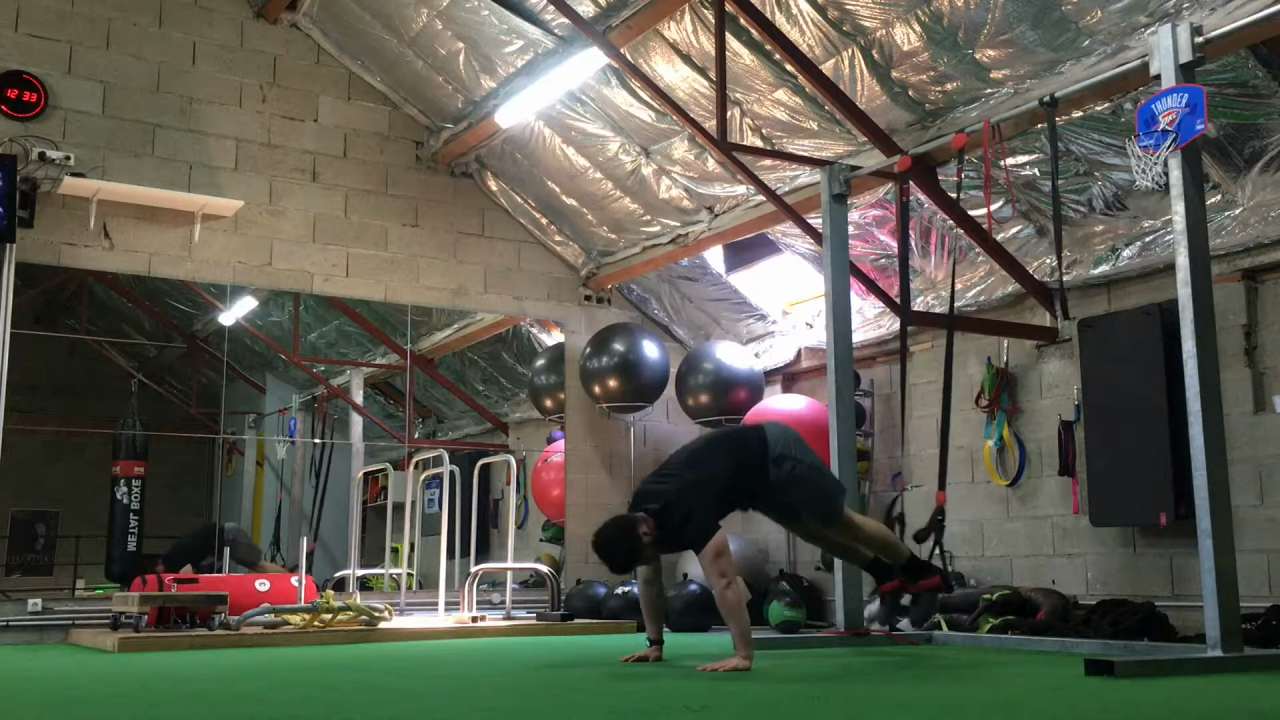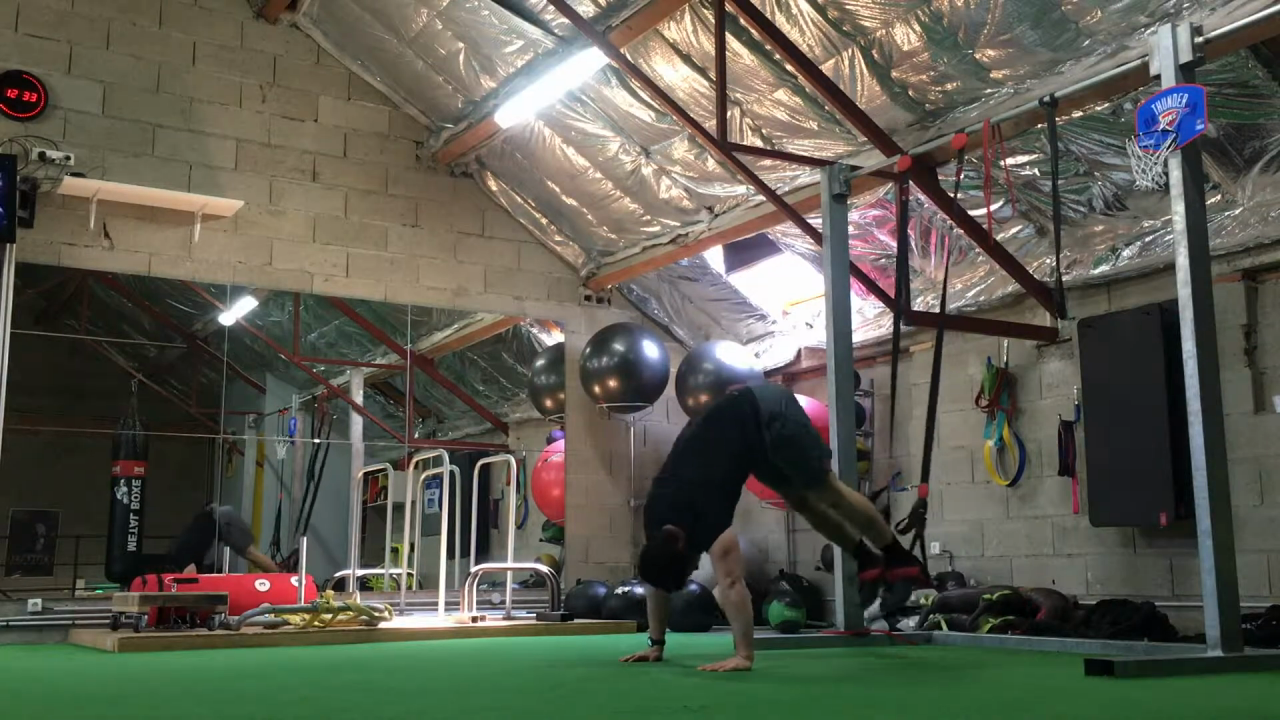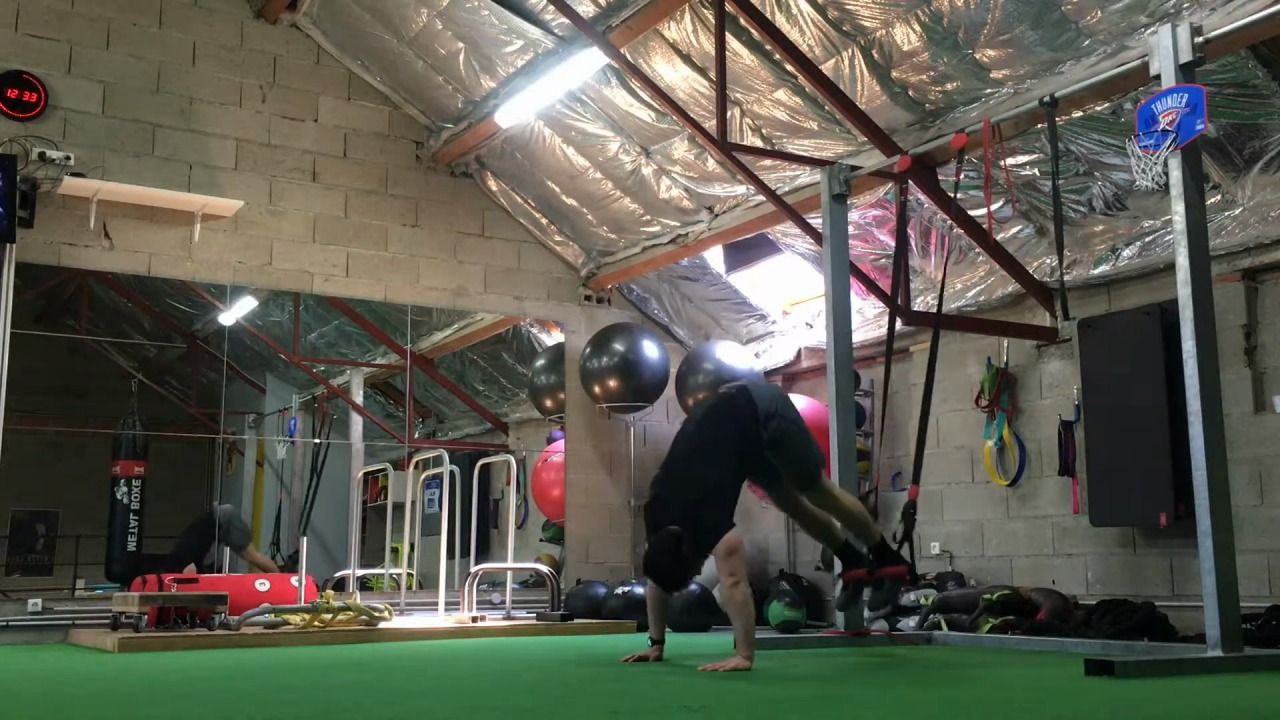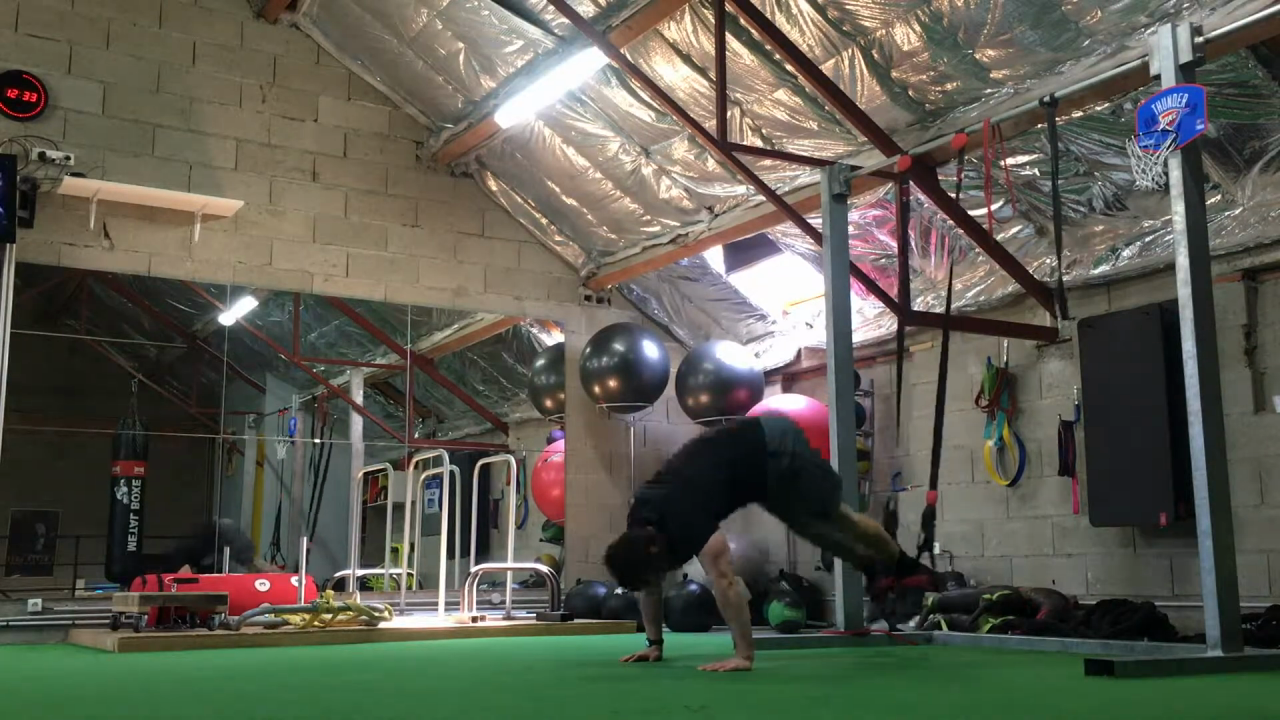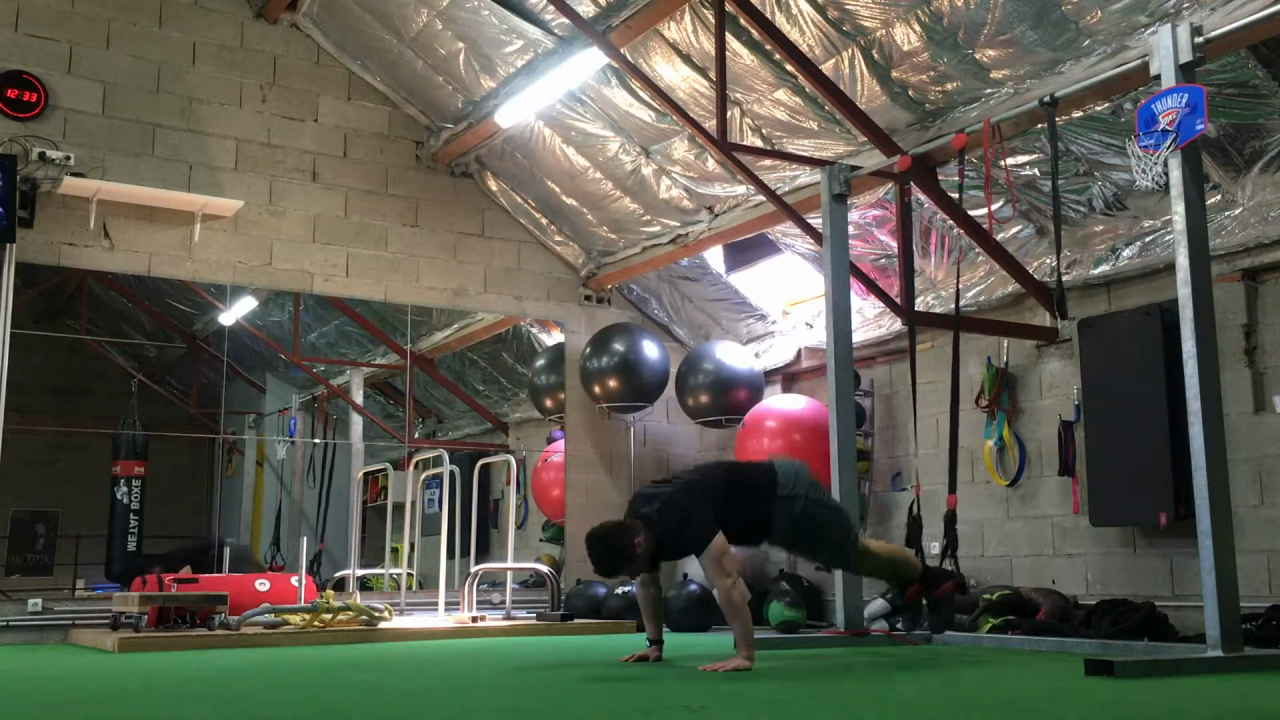
dt=1s
person 1, frame 1
left shoulder: (684, 511)
right shoulder: (640, 514)
left elbow: (723, 582)
right elbow: (649, 581)
left wrist: (743, 655)
right wrist: (655, 643)
left hip: (776, 452)
right hip: (757, 467)
left knee: (837, 522)
right knee: (807, 529)
left ankle: (918, 571)
right ankle: (886, 573)
person 1, frame 2
left shoulder: (700, 510)
right shoulder: (658, 515)
left elbow: (729, 582)
right elbow: (657, 582)
left wrist: (744, 655)
right wrist: (656, 644)
left hip: (766, 410)
right hip: (742, 413)
left knee: (826, 493)
right knee: (799, 501)
left ankle: (898, 558)
right ankle: (868, 561)
person 1, frame 3
left shoulder: (703, 514)
right shoulder: (658, 512)
left elbow: (733, 582)
right elbow: (657, 581)
left wrist: (744, 656)
right wrist: (656, 644)
left hip: (762, 409)
left knee: (821, 493)
right knee: (787, 500)
left ankle: (886, 557)
right ankle: (853, 561)
person 1, frame 4
left shoulder: (683, 516)
right shoulder: (643, 520)
left elbow: (724, 582)
right elbow: (650, 584)
left wrist: (744, 656)
right wrist: (654, 643)
left hip: (775, 445)
right hip: (754, 449)
left knee: (835, 517)
right knee: (805, 524)
left ankle: (903, 568)
right ankle: (877, 567)
person 1, frame 5
left shoulder: (683, 514)
right shoulder: (639, 521)
left elbow: (726, 581)
right elbow: (647, 581)
left wrist: (745, 654)
right wrist: (655, 643)
left hip: (787, 492)
right hip: (764, 516)
left knee: (855, 551)
right knee: (838, 559)
left ankle: (934, 579)
right ankle: (909, 584)
